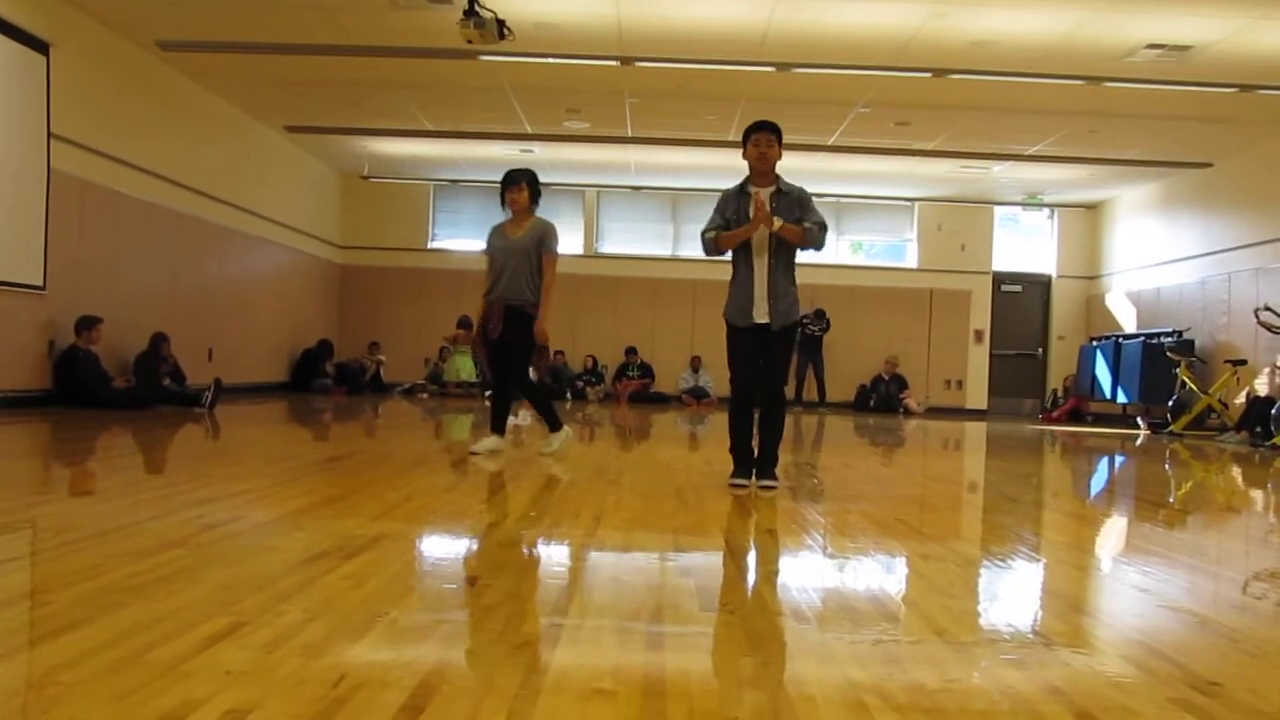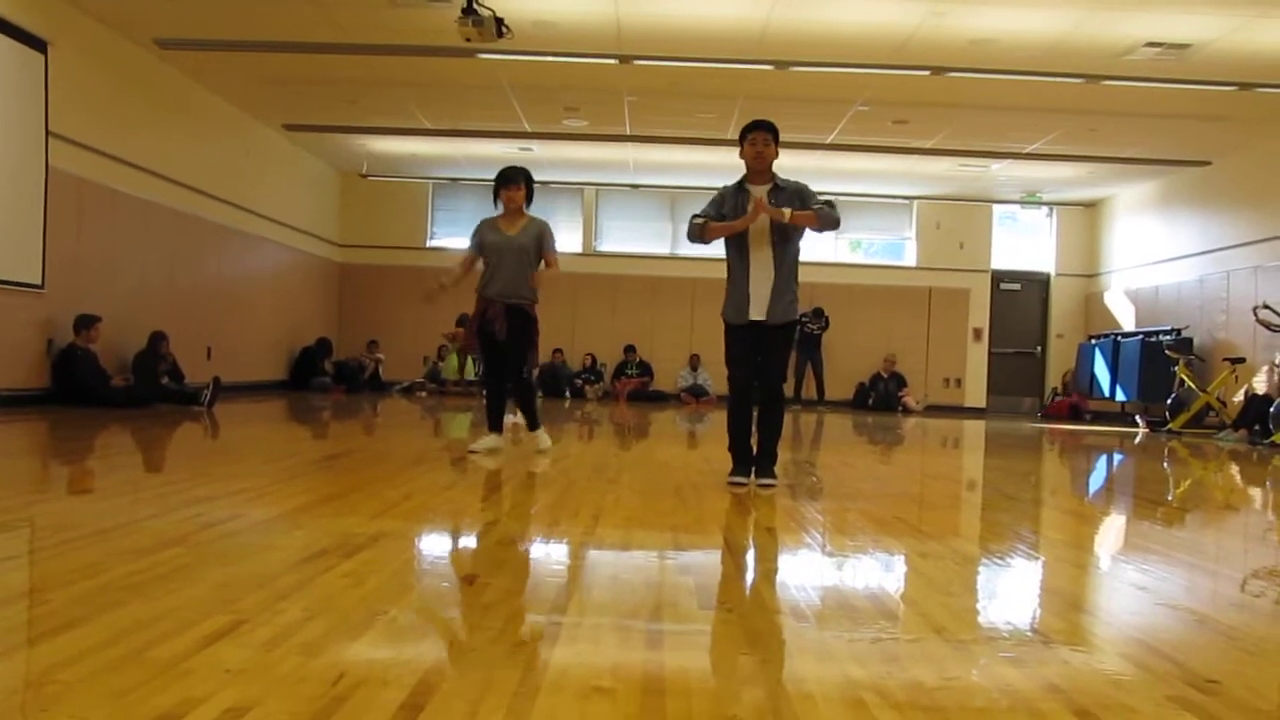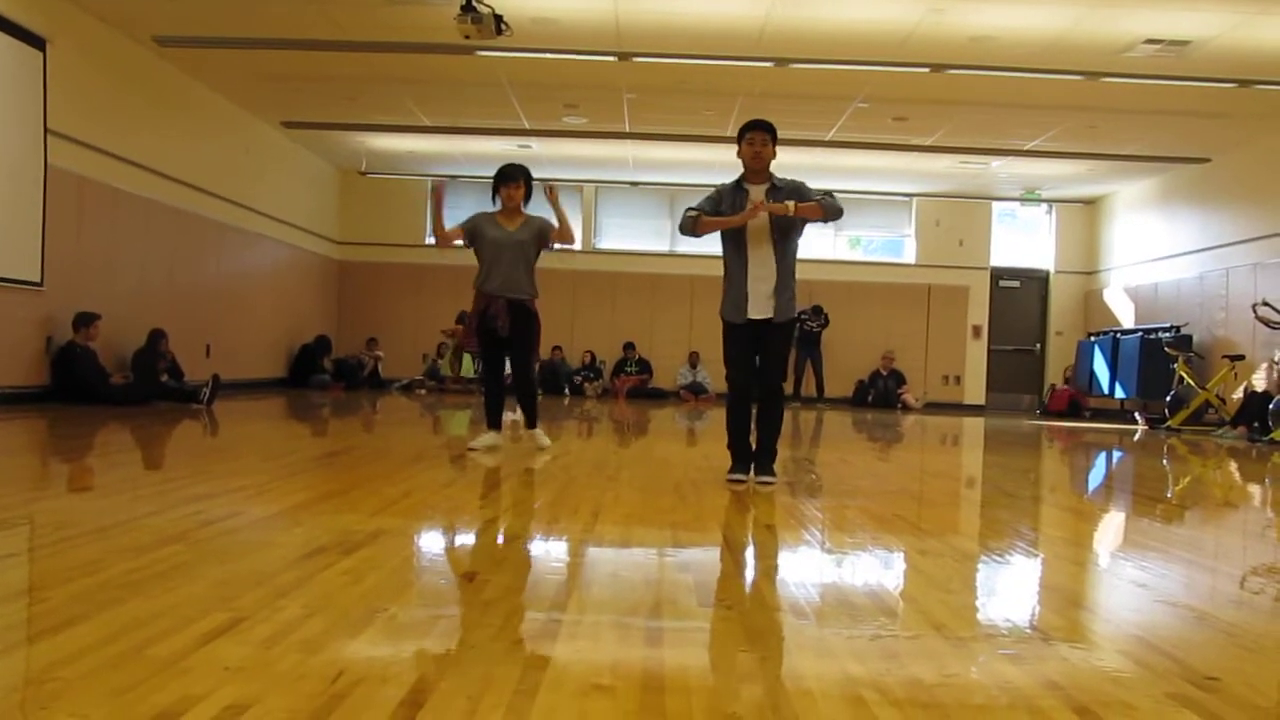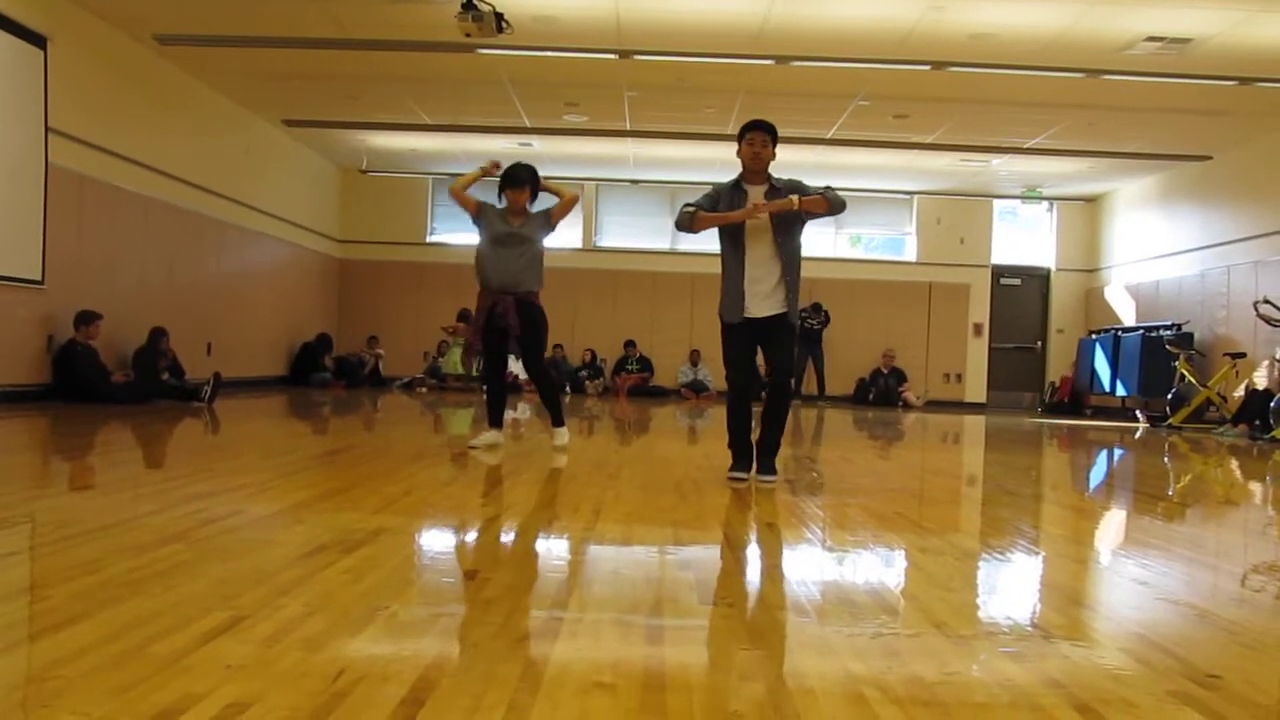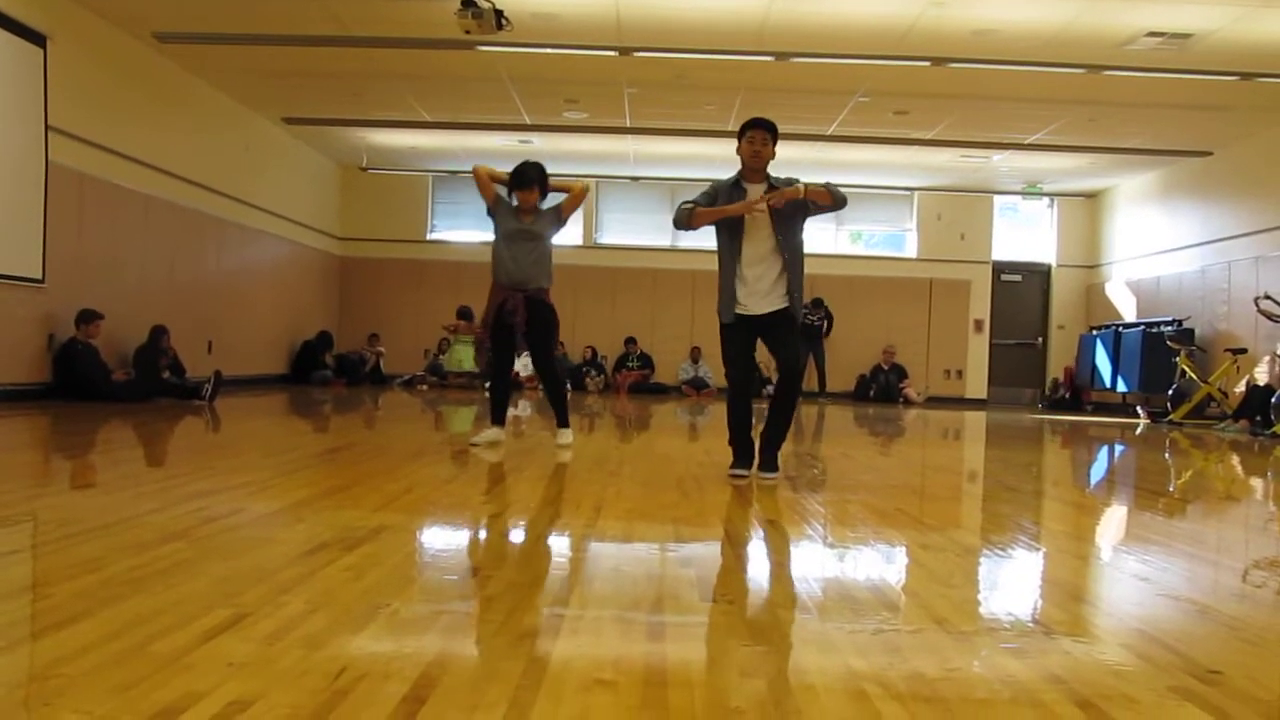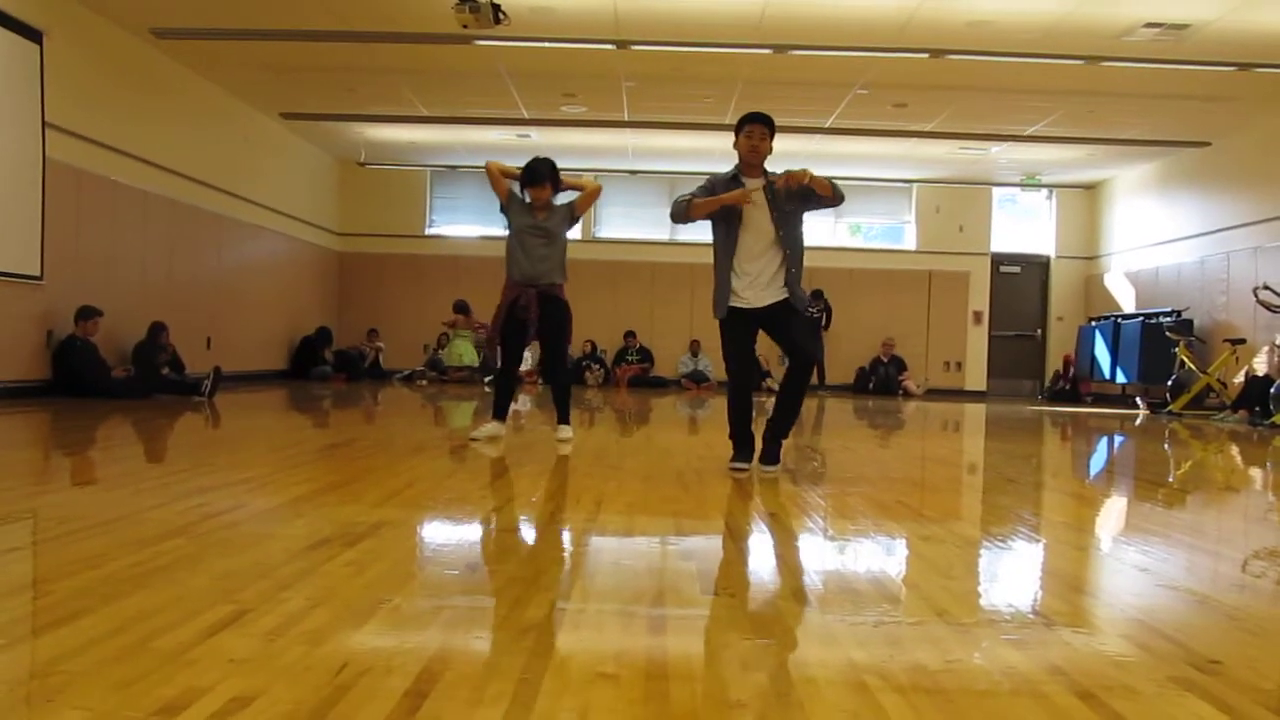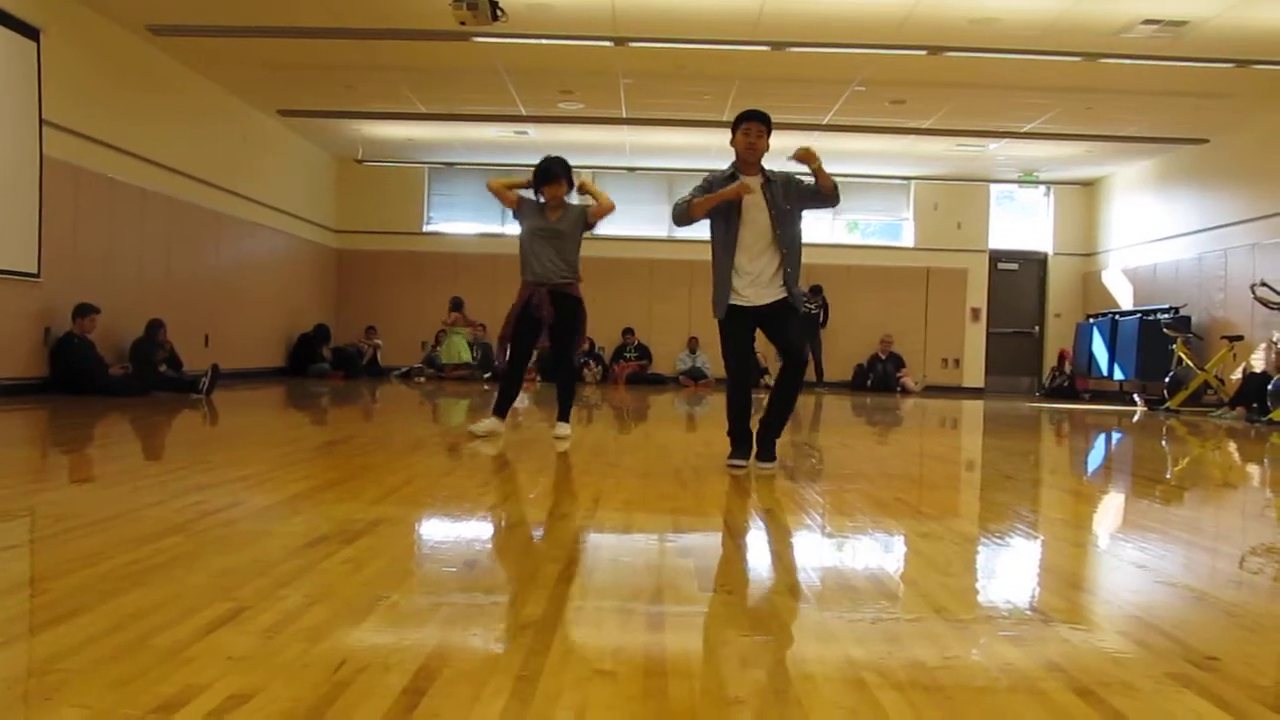
dt=0.2s
person 1, frame 1
left shoulder: (797, 198)
right shoulder: (731, 198)
left elbow: (817, 237)
right elbow: (710, 243)
left wrist: (774, 223)
right wrist: (751, 226)
left hip: (782, 312)
right hip: (742, 312)
left knee: (773, 390)
right knee: (742, 389)
left ankle: (767, 465)
right ankle: (741, 464)
person 1, frame 2
left shoulder: (796, 193)
right shoulder: (728, 196)
left elbow: (831, 218)
right elbow: (696, 230)
left wrist: (781, 215)
right wrist: (743, 222)
left hip: (780, 310)
right hip: (739, 311)
left knee: (772, 388)
right knee: (740, 387)
left ankle: (766, 463)
right ankle: (740, 462)
person 1, frame 3
left shoulder: (792, 191)
right shoulder: (724, 195)
left elbow: (834, 209)
right elbow: (687, 223)
left wrist: (785, 209)
right wrist: (737, 219)
left hip: (779, 310)
right hip: (738, 310)
left knee: (772, 386)
right knee: (739, 385)
left ankle: (766, 460)
right ankle: (740, 459)
person 1, frame 4
left shoulder: (791, 191)
right shoulder: (723, 194)
left elbow: (837, 203)
right elbow: (684, 220)
left wrist: (790, 204)
right wrist: (735, 216)
left hip: (779, 309)
right hip: (737, 310)
left knee: (780, 382)
right knee: (739, 384)
left ankle: (767, 457)
right ankle: (740, 457)
person 1, frame 5
left shoulder: (790, 192)
right shoulder: (721, 191)
left elbow: (838, 199)
right elbow: (682, 218)
left wrist: (801, 191)
right wrist: (731, 209)
left hip: (780, 306)
right hip: (736, 308)
left knee: (792, 372)
right knee: (739, 382)
left ankle: (770, 450)
right ankle: (742, 454)
person 1, frame 6
left shoulder: (788, 189)
right shoulder: (719, 185)
left elbow: (835, 197)
right elbow: (678, 212)
left wrist: (807, 177)
right wrist: (727, 199)
left hip: (779, 298)
right hip: (735, 302)
left knee: (805, 357)
right knee: (740, 377)
left ankle: (774, 439)
right ankle: (742, 447)
person 1, frame 7
left shoulder: (785, 185)
right shoulder: (716, 184)
left elbow: (830, 198)
right elbow: (680, 215)
left wrist: (816, 166)
right wrist: (724, 194)
left hip: (777, 296)
right hip: (734, 300)
left knee: (796, 358)
right knee: (740, 374)
left ankle: (768, 437)
right ankle: (740, 444)
person 2, frame 1
left shoulder: (544, 229)
right shoulder: (496, 232)
left elbow: (549, 277)
right elbow: (489, 276)
left wrist: (542, 318)
right wrist: (482, 313)
left hip: (525, 313)
right hip: (495, 313)
left knee: (518, 377)
right knee: (499, 377)
left ankle: (557, 428)
right ankle: (497, 435)
person 2, frame 2
left shoulder: (539, 228)
right shoulder: (485, 228)
left elbow: (554, 267)
right elbow: (467, 265)
left wrist: (544, 276)
right wrist: (446, 283)
left hip: (520, 312)
right hip: (488, 310)
left knee: (518, 374)
right knee: (493, 375)
left ankle: (535, 428)
right ankle: (495, 433)
person 2, frame 3
left shoulder: (537, 225)
right shoulder: (481, 222)
left elbow: (568, 239)
right elbow: (443, 238)
left wrist: (555, 205)
right wrist: (438, 204)
left hip: (522, 307)
right hip: (487, 306)
left knee: (522, 371)
right knee: (491, 371)
left ankle: (533, 427)
right ankle: (493, 430)
person 2, frame 4
left shoulder: (541, 221)
right shoulder: (488, 215)
left elbow: (572, 197)
right elbow: (455, 191)
left wrist: (545, 186)
right wrist: (483, 173)
left hip: (527, 303)
right hip: (493, 303)
left knee: (536, 366)
right knee: (494, 368)
left ankle: (559, 426)
right ankle: (495, 429)
person 2, frame 5
left shoulder: (551, 217)
right shoulder: (501, 211)
left elbow: (582, 188)
right elbow: (478, 172)
left wrist: (551, 185)
right wrist: (508, 179)
left hip: (537, 300)
right hip: (503, 299)
left knee: (545, 365)
right knee: (500, 365)
left ankle: (563, 426)
right ankle: (497, 426)
person 2, frame 6
left shoulder: (564, 213)
right shoulder: (514, 207)
left elbow: (595, 187)
right elbow: (491, 167)
left wrist: (564, 182)
right wrist: (521, 175)
left hip: (551, 296)
right hip: (516, 295)
left knee: (555, 362)
right knee: (509, 360)
left ankle: (564, 423)
right ankle: (498, 421)
person 2, frame 7
left shoulder: (578, 214)
right shoulder: (527, 209)
left elbow: (608, 206)
right elbow: (493, 186)
left wrist: (587, 187)
right wrist: (527, 182)
left hip: (565, 295)
right hip: (532, 294)
left knee: (563, 360)
right knee: (517, 356)
left ankle: (563, 420)
right ankle: (498, 418)
